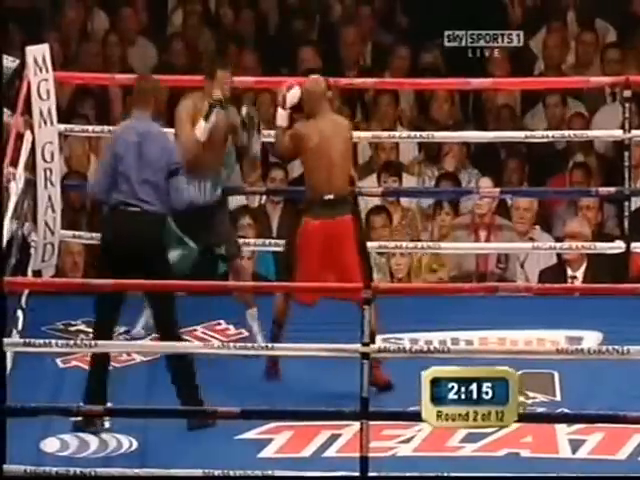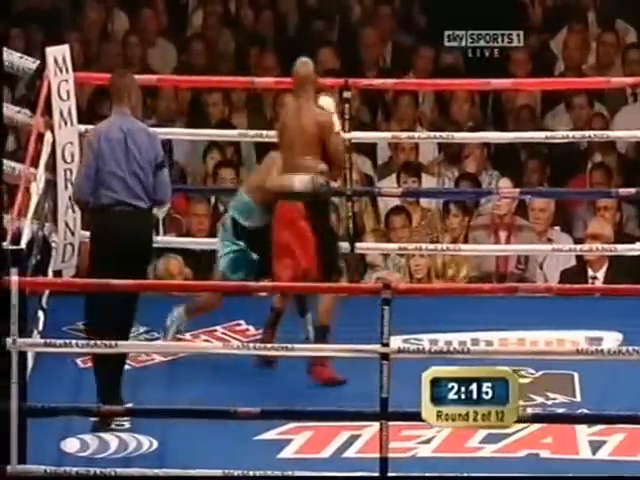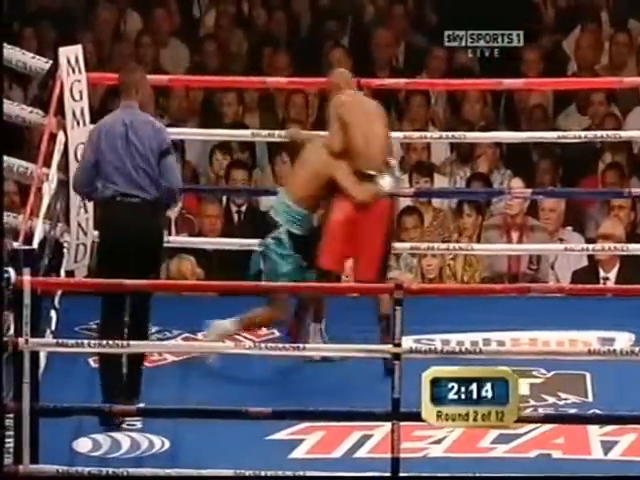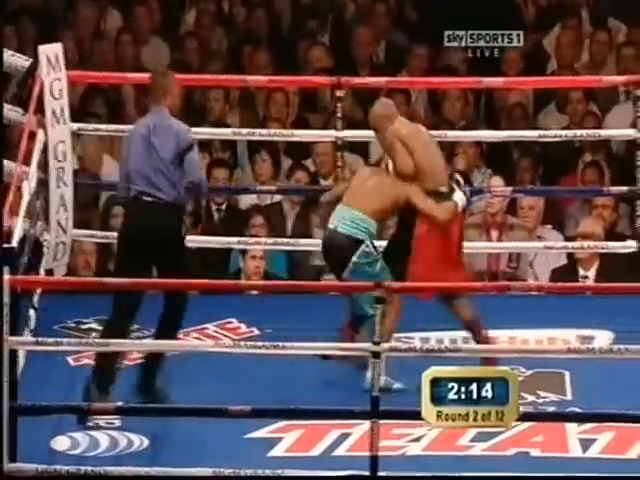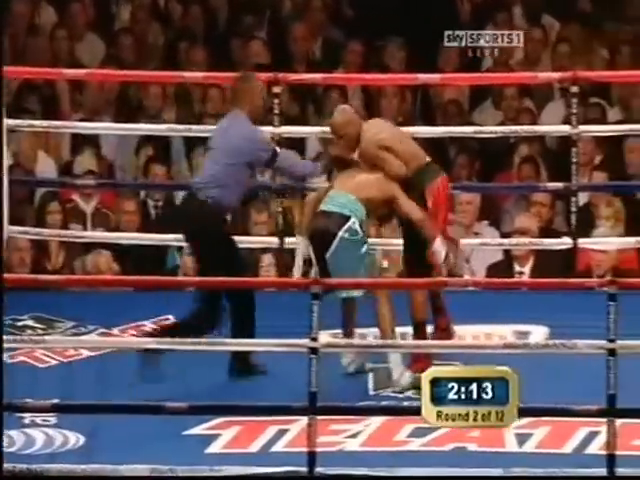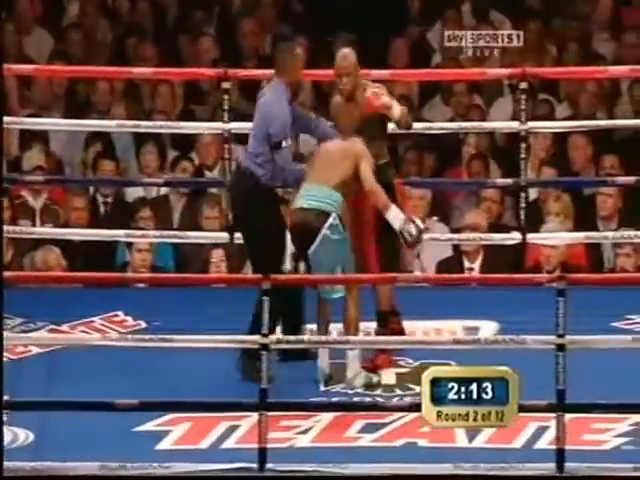
dt=0.5s
person 1, frame 1
left shoulder: (117, 135)
right shoulder: (165, 141)
left elbow: (96, 191)
right elbow: (178, 200)
left hip: (118, 228)
right hip: (151, 230)
left knee: (104, 320)
right knee: (167, 323)
left ankle: (93, 409)
right ankle: (193, 405)
person 1, frame 2
left shoulder: (98, 134)
right shoulder: (150, 137)
left elbow: (83, 193)
right elbow: (163, 195)
left wrist: (90, 206)
left hip: (109, 225)
right hip: (141, 227)
left knee: (99, 315)
right knee: (123, 313)
left ankle: (110, 397)
right ankle: (113, 393)
person 1, frame 3
left shoulder: (102, 128)
right shoulder: (156, 129)
left elbow: (81, 183)
right elbow: (173, 185)
left hip: (114, 219)
right hip: (147, 221)
left knee: (112, 313)
right knee: (140, 308)
left ankle: (114, 401)
right ankle: (130, 392)
person 1, frame 4
left shoulder: (135, 132)
right shoulder: (179, 131)
left elbow: (124, 185)
right elbow: (196, 180)
right wrist: (206, 198)
left hip: (135, 217)
right hip: (165, 220)
left knee: (124, 305)
right knee: (176, 301)
left ankle: (99, 382)
right ankle: (146, 379)
person 1, frame 5
left shoulder: (226, 128)
right shoulder: (249, 136)
right elbow: (291, 167)
right wrist: (325, 168)
left hip: (196, 209)
right hip: (205, 217)
left knee: (239, 284)
right knee: (210, 307)
left ankle: (241, 359)
right ankle: (161, 339)
person 1, frame 6
left shoulder: (278, 97)
right shoulder: (277, 109)
left elbow: (309, 123)
right elbow: (286, 168)
left hip: (258, 188)
right hip: (253, 192)
left knee: (288, 260)
right knee: (274, 274)
left ankle: (291, 339)
right ankle: (251, 356)
person 2, frame 1
left shoulder: (300, 130)
right shoulder: (345, 125)
left elbow: (282, 151)
left wrist: (283, 109)
left hip: (314, 215)
right hip: (344, 213)
right knee: (364, 294)
left ankle: (273, 358)
right ankle: (374, 365)
person 2, frame 2
left shoulder: (287, 107)
right shoulder: (323, 116)
right elbow: (339, 162)
left hip: (286, 199)
right hip: (311, 200)
left knee: (287, 278)
right knee: (329, 279)
right ankle: (319, 360)
person 2, frame 3
left shoulder: (339, 104)
right shoulder: (376, 108)
left elbow: (336, 147)
right elbow: (383, 150)
right hip: (382, 192)
left knee: (327, 268)
right knee: (376, 275)
right ankle: (387, 346)
person 2, frame 4
left shoulder: (391, 135)
right shoulder: (418, 130)
left elbow: (407, 170)
right elbow: (426, 167)
left hip: (430, 211)
left knee: (395, 280)
right knee: (449, 284)
right ankle: (482, 342)
person 2, frame 5
left shoulder: (367, 145)
right shoulder: (377, 125)
left elbow: (399, 171)
left hip: (423, 188)
right hip: (433, 181)
left knee: (416, 271)
right knee: (424, 264)
left ankle: (421, 351)
right ankle: (441, 323)
person 2, frame 6
left shoulder: (374, 92)
right shoulder: (336, 103)
left elbow: (406, 121)
left wrist: (393, 107)
left hip: (379, 178)
left knee: (380, 261)
right knee: (370, 258)
right ankle: (393, 323)
person 3, frame 1
left shoulder: (228, 112)
right shoulder: (188, 106)
left elbow: (244, 151)
right elbow: (185, 153)
left wrist: (247, 130)
right wrist: (208, 119)
left hip: (213, 196)
left knee: (236, 262)
left ankle: (255, 330)
right ankle: (148, 317)
person 3, frame 2
right shoulder: (279, 162)
right elbow: (272, 183)
right wrist: (303, 181)
left hip: (262, 225)
right hip: (239, 227)
right knee: (214, 296)
right ankle: (180, 315)
person 3, frame 3
left shoulder: (315, 147)
right shoulder: (336, 164)
right elbow: (360, 196)
right wrist: (385, 184)
left hip: (293, 229)
right hip: (284, 233)
right knee: (277, 313)
right ankle: (222, 329)
person 3, frame 4
left shoulder: (364, 173)
right shoulder: (406, 188)
left elbow: (327, 199)
right elbow: (441, 215)
left wrist: (327, 233)
right wrist: (459, 197)
left hip: (333, 239)
right hip: (355, 243)
left knee: (367, 298)
person 3, frame 5
left shoulder: (347, 175)
right shoulder: (388, 185)
left elbow: (312, 200)
right elbow: (418, 217)
left wrist: (305, 241)
right wrist: (439, 245)
left hip: (319, 225)
right hip: (343, 225)
left knee: (351, 290)
right knee: (380, 290)
left ankle: (350, 358)
right ankle: (397, 370)
person 3, frame 6
left shoulder: (327, 147)
right shoulder: (360, 150)
right elbow: (370, 186)
left wrist: (294, 243)
right wrist: (399, 218)
left hip: (299, 215)
right hip: (322, 217)
left knee: (325, 289)
right knee: (350, 290)
left ankle: (324, 362)
right ankle: (354, 371)
